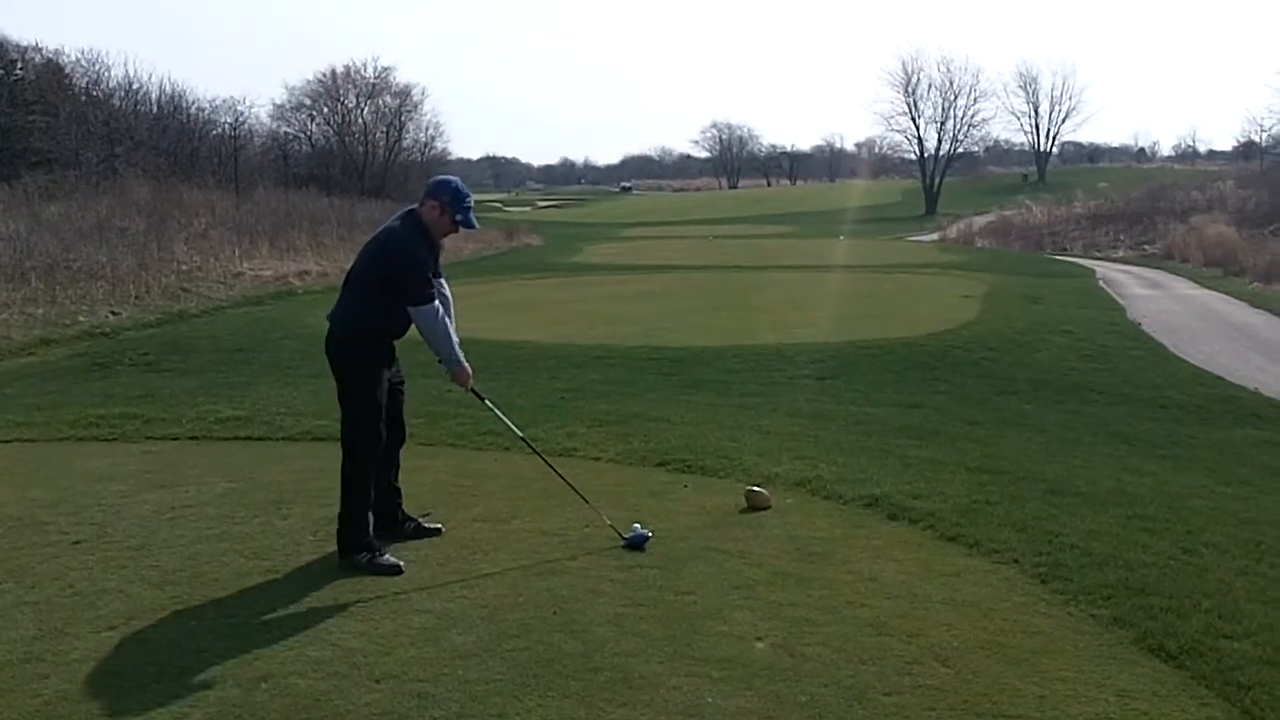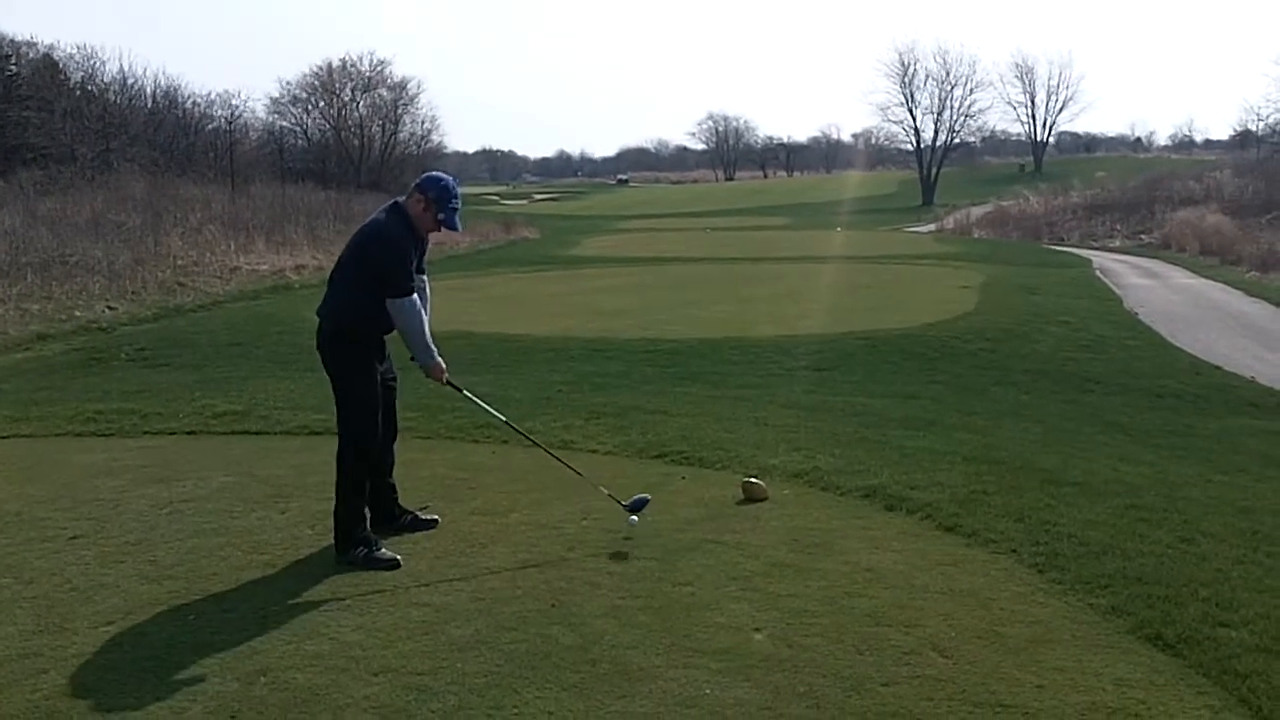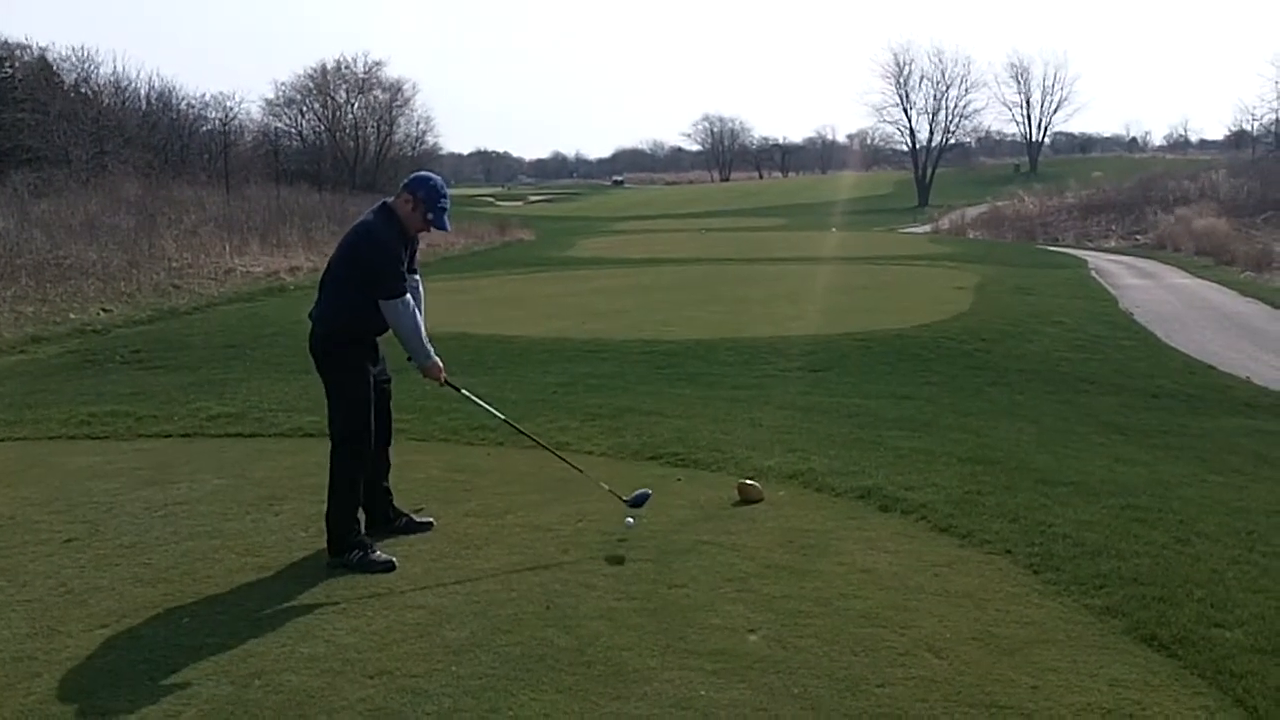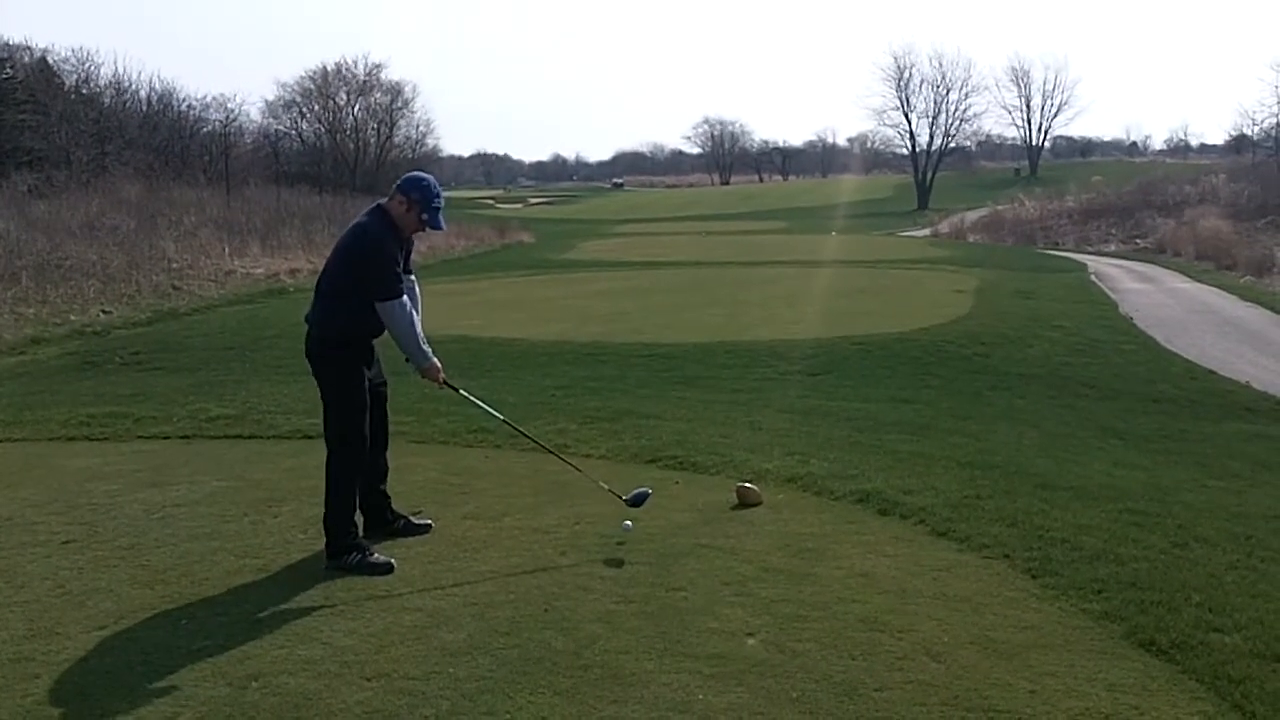
dt=0.5s
person 1, frame 1
left shoulder: (422, 237)
right shoulder: (403, 243)
left elbow: (439, 295)
right elbow: (427, 313)
left wrist: (452, 356)
right wrist: (456, 364)
left hip: (377, 343)
right hip: (354, 344)
left knee: (391, 433)
right knee: (364, 439)
left ankle: (389, 518)
right ankle: (355, 543)
person 1, frame 2
left shoulder: (410, 231)
right shoulder: (388, 235)
left elbow: (418, 289)
right elbow: (404, 307)
left wrist: (426, 352)
right wrist: (429, 358)
left hip: (368, 337)
right hip: (345, 340)
left knee: (383, 428)
right knee: (360, 434)
left ankle: (385, 512)
right ankle: (352, 538)
person 1, frame 3
left shoulder: (399, 231)
right shoulder: (378, 236)
left elbow: (412, 288)
right elbow: (398, 307)
left wrist: (421, 351)
right wrist: (426, 358)
left hip: (361, 339)
right hip: (338, 343)
left knee: (379, 430)
right knee: (353, 438)
left ankle: (381, 514)
right ankle: (345, 542)
person 1, frame 4
left shoulder: (395, 233)
right shoulder: (372, 239)
left elbow: (407, 290)
right elbow: (395, 309)
left wrist: (421, 351)
right wrist: (423, 359)
left hip: (357, 342)
right hip: (334, 346)
left knee: (374, 433)
right knee: (349, 441)
left ankle: (379, 516)
right ankle: (343, 545)
